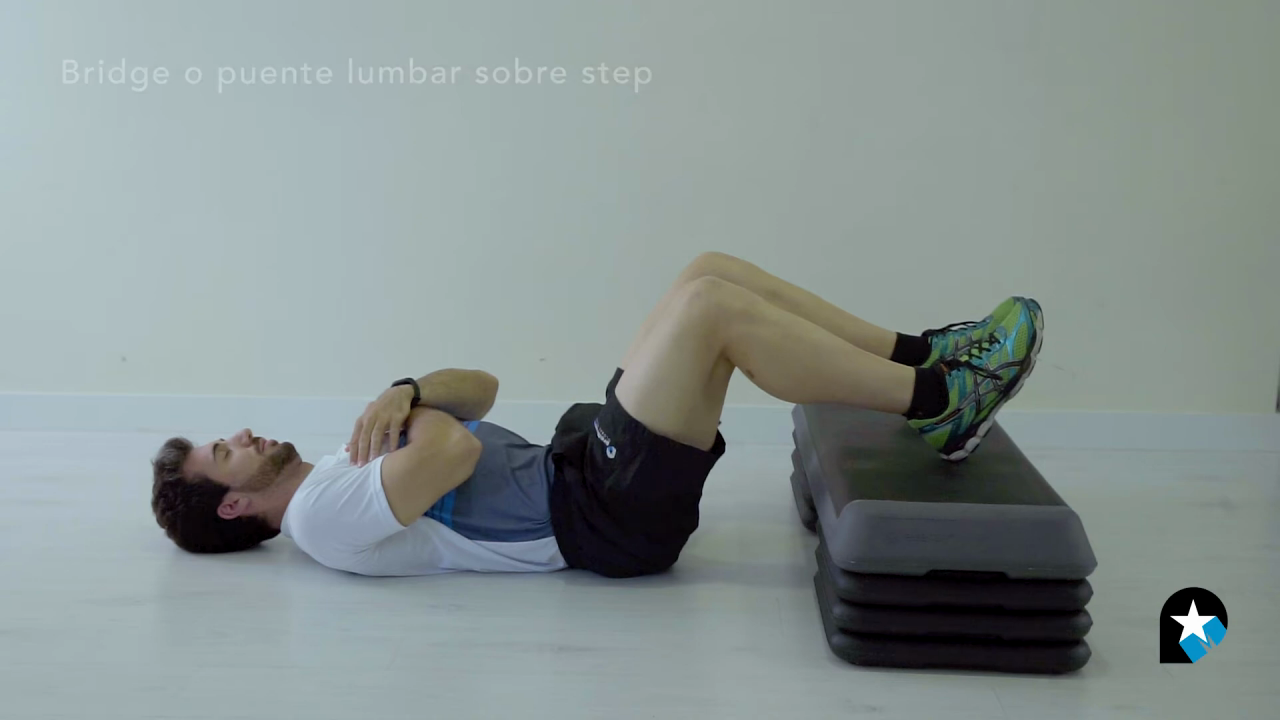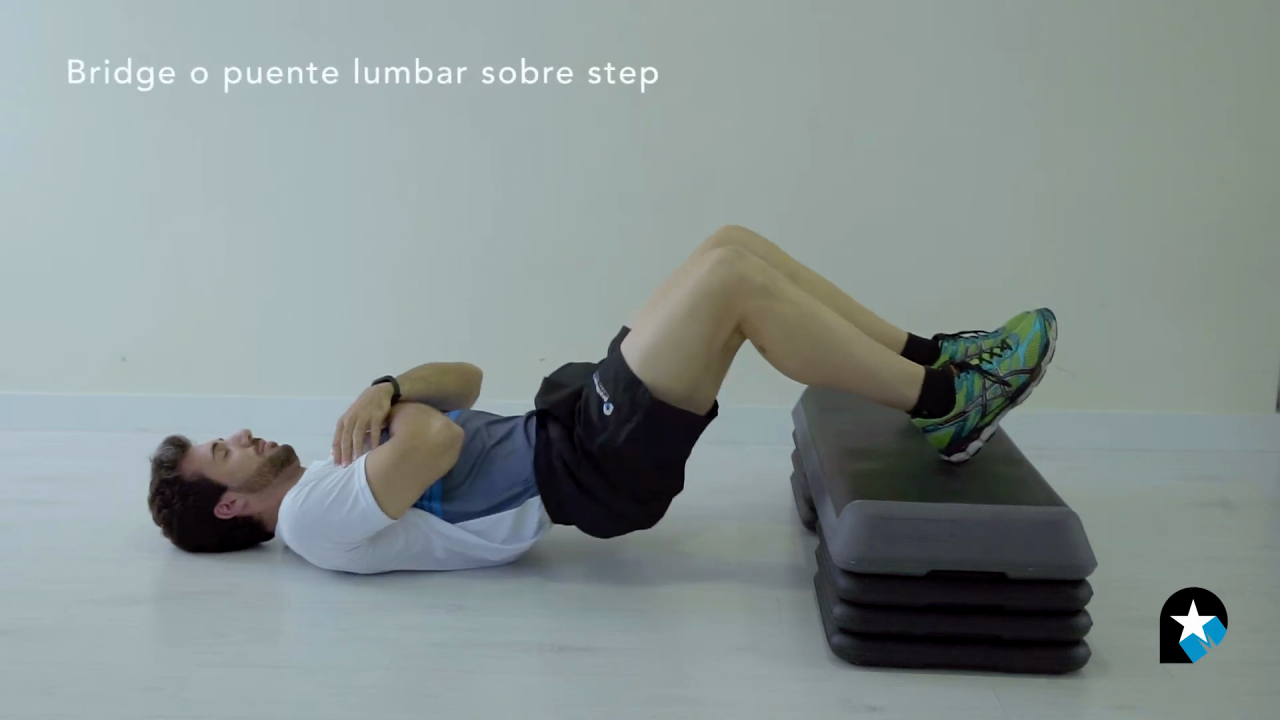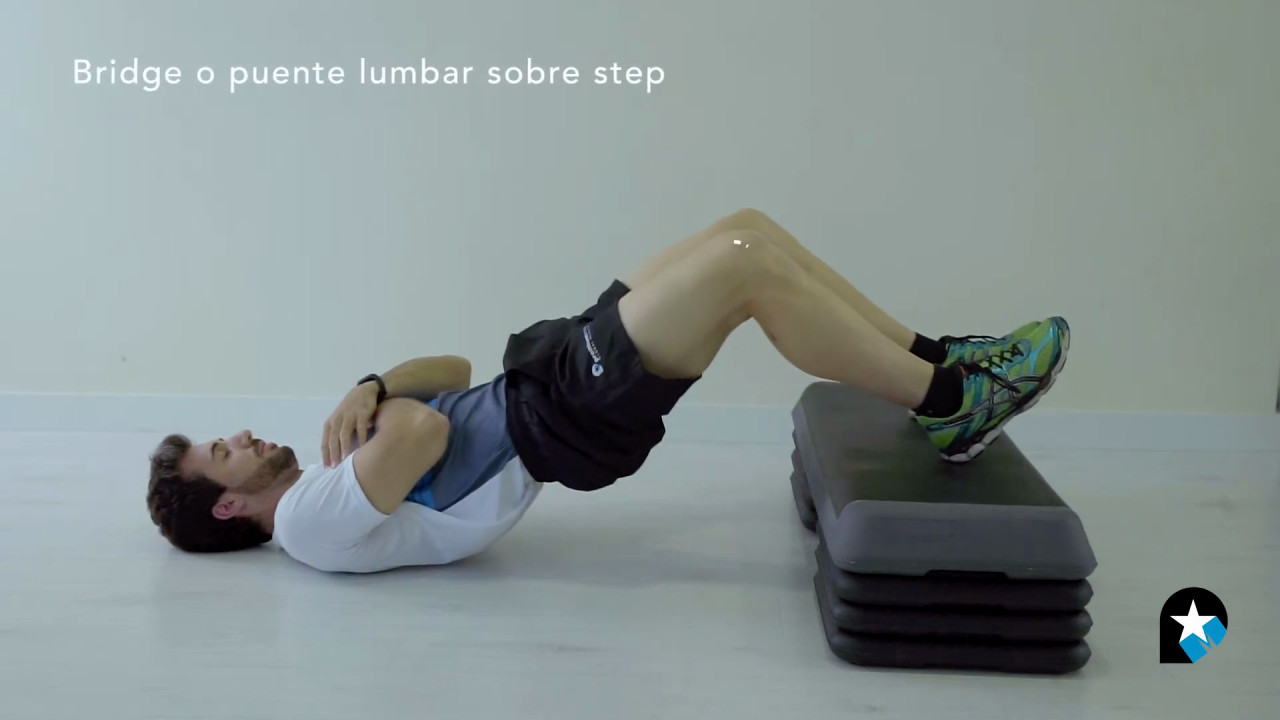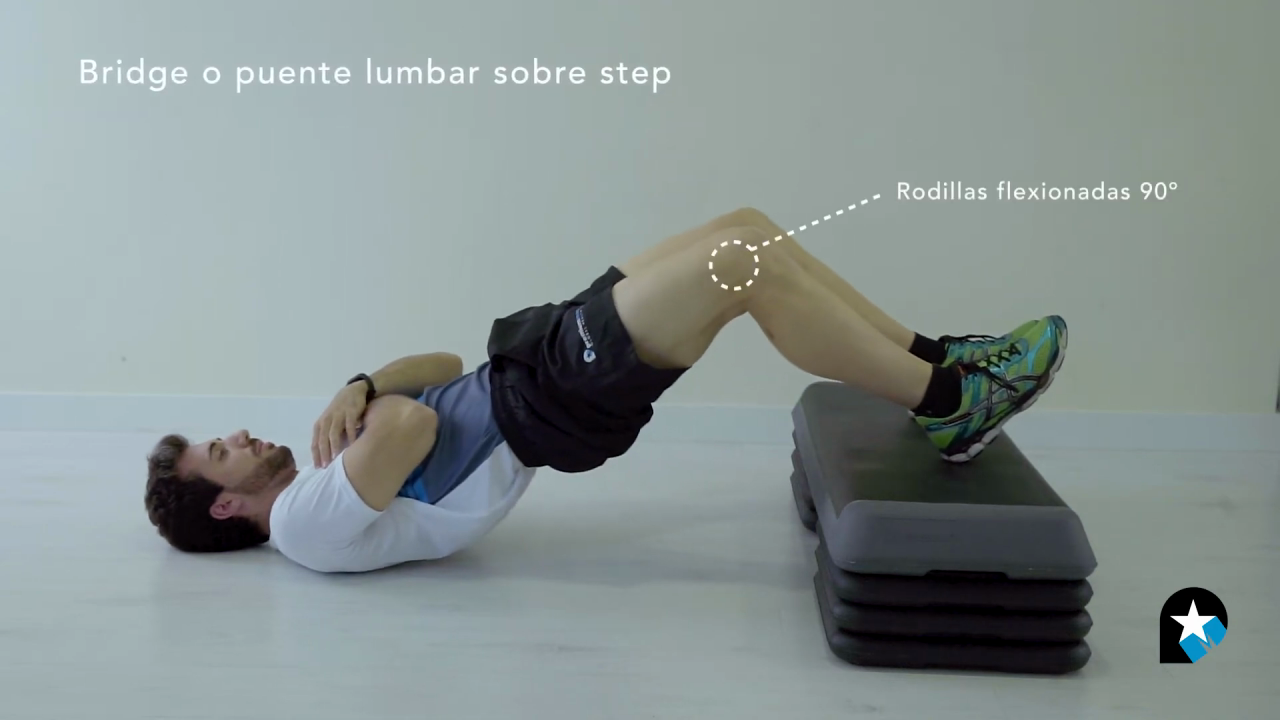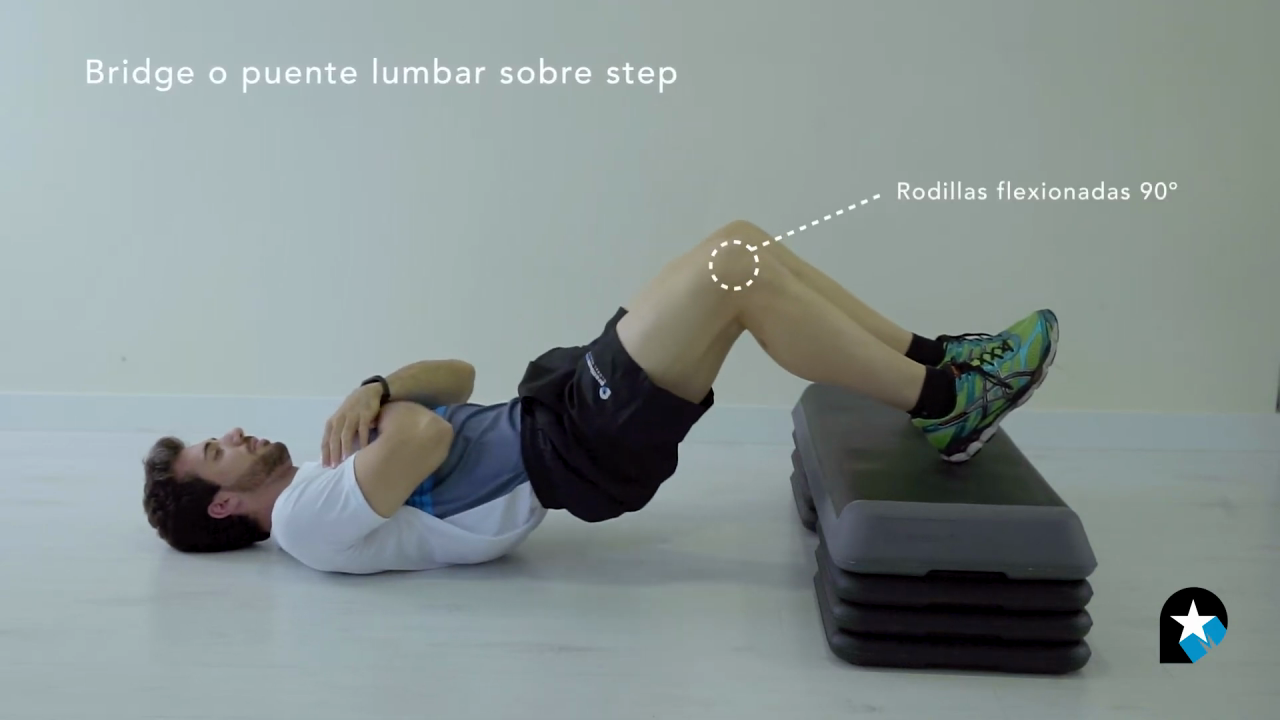
dt=1s
person 1, frame 1
left shoulder: (351, 468)
right shoulder: (325, 517)
left elbow: (481, 387)
right elbow: (454, 453)
left wrist: (401, 393)
right wrist: (412, 412)
left hip: (579, 472)
right hip: (604, 515)
left knee: (710, 272)
right knee: (706, 305)
left ankle: (923, 357)
right ankle: (940, 405)
person 1, frame 2
left shoulder: (339, 472)
right shoulder: (318, 518)
left elbow: (465, 379)
right elbow: (436, 443)
left wrist: (381, 390)
right wrist: (398, 409)
left hip: (567, 433)
right hip: (584, 467)
left knee: (730, 249)
right knee: (729, 277)
left ankle: (927, 361)
right ankle: (944, 407)
person 1, frame 3
left shoulder: (332, 470)
right shoulder: (313, 522)
left elbow: (451, 371)
right elbow: (422, 435)
left wrist: (365, 392)
right wrist: (382, 408)
left hip: (547, 386)
right hip: (563, 418)
left knee: (746, 233)
right knee: (743, 264)
left ankle: (932, 360)
right ankle: (950, 407)
person 1, frame 4
left shoulder: (326, 467)
right shoulder: (308, 523)
left elbow: (443, 366)
right elbow: (410, 430)
left wrist: (354, 389)
right wrist: (370, 405)
left hip: (538, 367)
right hip: (552, 403)
left knee: (745, 231)
right knee: (744, 260)
left ankle: (930, 360)
right ankle: (947, 407)
person 1, frame 5
left shoulder: (324, 474)
right shoulder: (312, 522)
left elbow: (457, 376)
right elbow: (421, 440)
left wrist: (366, 391)
right wrist: (384, 410)
left hip: (557, 414)
right hip: (573, 451)
left knee: (738, 247)
right knee: (737, 270)
left ankle: (932, 361)
right ankle: (944, 409)
